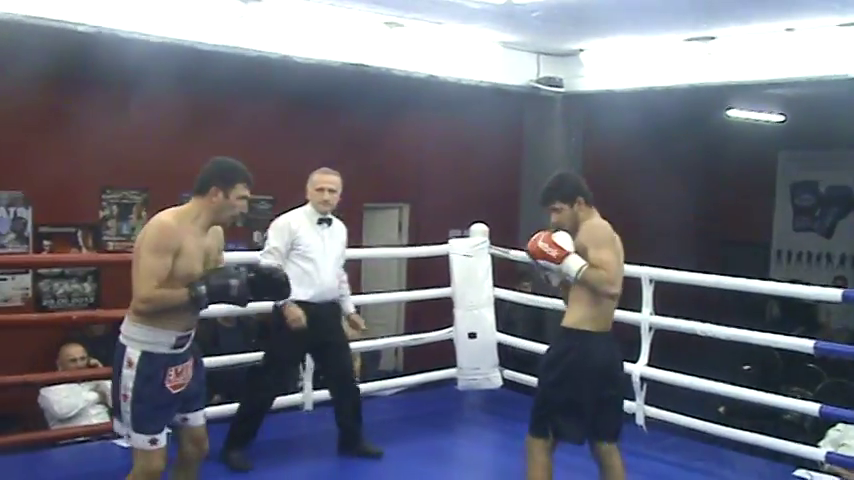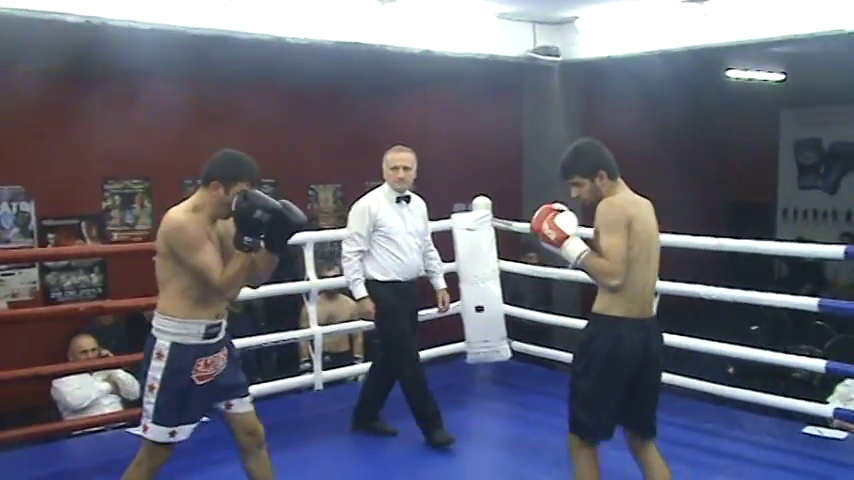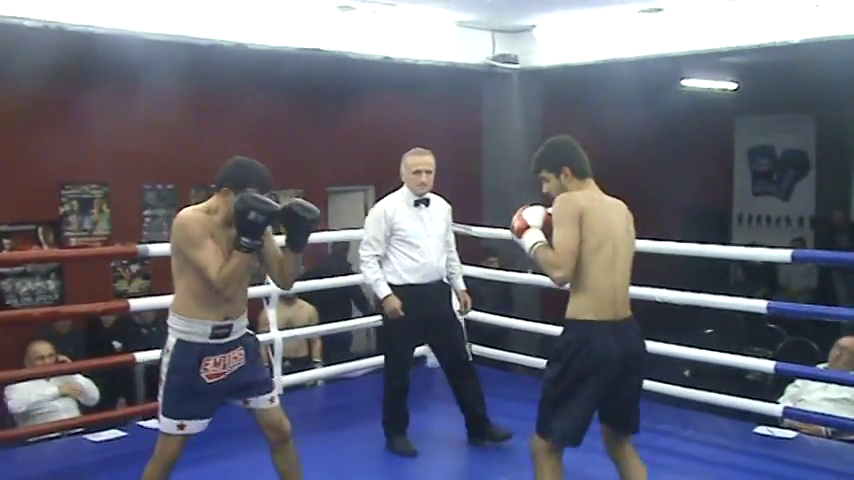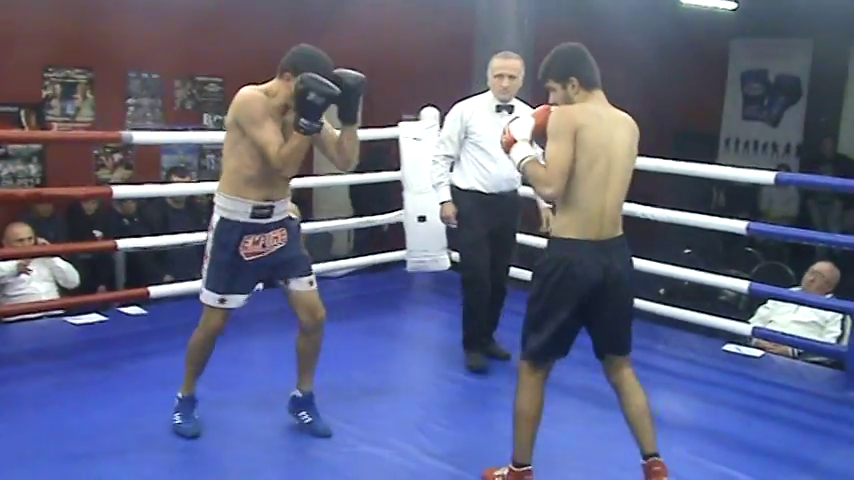
dt=0.7s
person 1, frame 1
left shoulder: (592, 229)
right shoulder: (609, 236)
left elbow: (610, 286)
left wrist: (566, 259)
right wrist: (559, 270)
left hip: (577, 346)
right hip: (606, 347)
left knee: (540, 440)
right knee: (604, 445)
person 1, frame 2
left shoulder: (611, 207)
right shoulder: (643, 206)
left elbow: (613, 276)
left wrist: (568, 243)
right wrist: (573, 240)
left hip: (611, 334)
right hip: (646, 332)
left knee: (582, 440)
right knee: (642, 439)
person 1, frame 3
left shoulder: (569, 205)
right shoulder: (621, 210)
left elbow: (560, 270)
left wrist: (530, 235)
left hip: (587, 337)
right hip: (626, 336)
left knee: (546, 445)
right knee: (620, 442)
person 1, frame 4
left shoulder: (567, 117)
right shoulder: (628, 125)
left elbow: (550, 188)
left wrist: (519, 146)
left hip: (570, 257)
right hip: (614, 255)
left knee: (533, 366)
right knee: (619, 367)
person 2, frame 1
left shoulder: (214, 233)
right shoulder: (165, 228)
right elbow: (145, 301)
left wrist: (248, 283)
right wrist: (205, 290)
left hip: (182, 352)
right hip: (145, 353)
left knee: (195, 447)
person 2, frame 2
left shoulder: (228, 221)
right shoulder: (181, 223)
left elbow: (255, 278)
right elbow: (226, 288)
left wrist: (273, 242)
right wrist: (247, 238)
left hip: (216, 342)
right hip: (177, 347)
left knee: (253, 434)
right knee: (155, 453)
person 2, frame 3
left shoulder: (256, 223)
right shoulder: (190, 221)
left elbow: (284, 281)
right elbow: (224, 286)
left wrist: (296, 242)
right wrist: (248, 238)
left hip: (239, 340)
right hip: (192, 345)
left knee: (280, 430)
right knee: (169, 450)
person 2, frame 4
left shoulder: (301, 108)
right shoulder: (250, 101)
left elbow: (346, 161)
right elbow: (283, 164)
left wrist: (349, 113)
right wrist: (308, 119)
left hip: (279, 221)
right hip: (236, 222)
left knee: (313, 315)
right knee: (214, 321)
left ankle: (302, 398)
right ankle: (186, 398)
person 3, frame 1
left shoulder: (340, 229)
right shoulder: (289, 224)
right elbow: (268, 267)
left wrist: (349, 309)
right wrist: (287, 304)
left hip: (328, 313)
right hip: (299, 313)
left knee: (344, 378)
right knee: (269, 380)
left ankle: (352, 440)
right ankle: (236, 445)
person 3, frame 2
left shoulder: (419, 205)
right shoulder: (368, 206)
left elbow: (427, 249)
right elbow: (351, 253)
left wrist: (439, 285)
right wrist: (361, 295)
left hip: (409, 289)
right hip: (383, 291)
left knee: (390, 358)
right knee: (406, 360)
left ankle: (366, 416)
right ankle: (432, 426)
person 3, frame 3
left shoulder: (441, 207)
right shoulder: (385, 209)
right elbow: (368, 257)
left wrist: (459, 286)
right wrist: (386, 294)
left hip: (436, 294)
right hip: (403, 296)
left knee: (459, 360)
right knee: (398, 367)
left ankle: (480, 426)
right ankle: (396, 433)
person 3, frame 4
left shoulder: (527, 117)
right shoulder: (466, 111)
right elbow: (442, 157)
left wrist: (545, 202)
right wrist: (445, 199)
left hip: (507, 203)
right hip: (472, 202)
left knee: (498, 277)
right knee: (476, 274)
left ankle: (485, 337)
right ankle: (473, 344)
